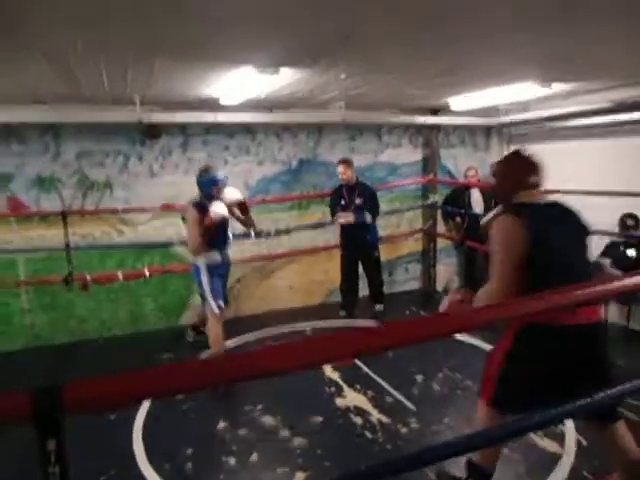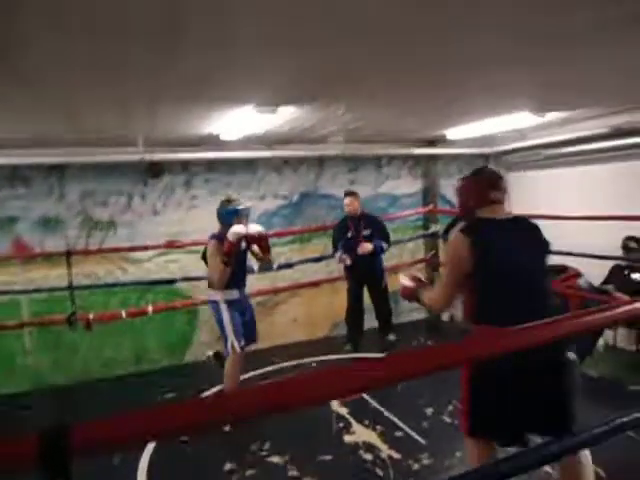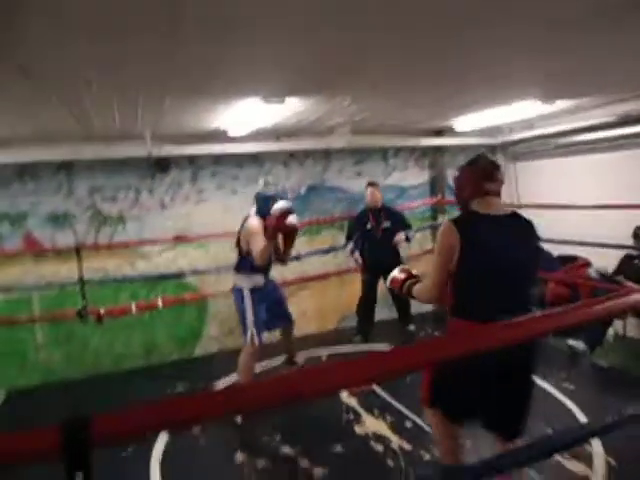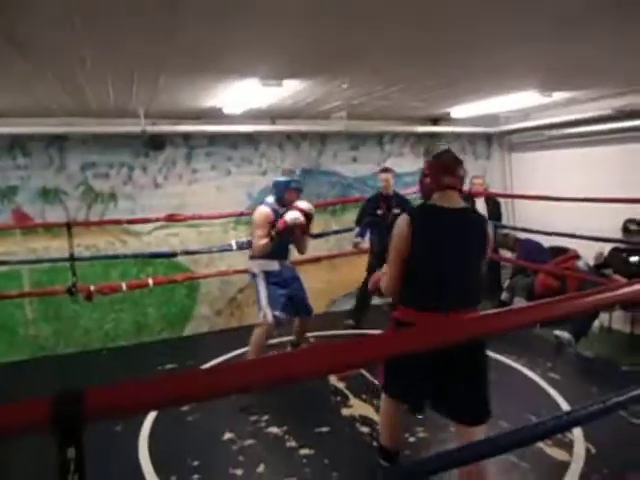
dt=0.2s
person 1, frame 1
left shoulder: (508, 222)
right shoulder: (570, 216)
left elbow: (499, 292)
left wrist: (464, 305)
left hip: (540, 328)
right hip: (587, 324)
left knee: (492, 400)
right knee: (603, 414)
person 1, frame 2
left shoulder: (464, 238)
right shoulder: (533, 232)
left elbow: (439, 302)
left wrist: (414, 291)
right hip: (547, 341)
left knee: (481, 435)
right knee: (560, 433)
person 1, frame 3
left shoulder: (454, 230)
right shoulder: (527, 230)
left elbow: (431, 293)
left wrist: (402, 284)
left hip: (469, 340)
right hip: (518, 342)
left knee: (440, 409)
right knee: (506, 432)
person 1, frame 4
left shoulder: (410, 221)
right shoulder: (481, 225)
left elbow: (391, 283)
left wrist: (377, 282)
left hip: (414, 326)
left knee: (394, 392)
right knee: (471, 420)
person 2, frame 1
left shoulder: (224, 202)
right shoulder: (194, 210)
left elbow: (250, 225)
right elbow: (195, 249)
left wrist: (243, 207)
right wrist: (209, 225)
left hip: (221, 259)
right hip: (205, 264)
left knee: (216, 305)
right knee: (215, 311)
left ankle: (195, 329)
person 2, frame 2
left shoulder: (244, 238)
right shoulder: (215, 244)
left elbow: (267, 263)
right elbow: (218, 282)
left wrist: (263, 244)
right wrist: (229, 249)
left hip: (239, 296)
right hip: (224, 300)
left knee: (248, 339)
right knee: (236, 351)
left ankle: (219, 356)
person 2, frame 3
left shoulder: (269, 224)
right shoulder: (253, 224)
left elbow: (281, 259)
right elbow: (260, 258)
left wrist: (289, 238)
right wrist: (275, 226)
left hip: (265, 282)
right hip: (249, 286)
left knee: (287, 323)
right knee: (253, 342)
left ankle: (291, 360)
person 2, frame 4
left shoulder: (291, 212)
right shoulder: (265, 212)
left elbow: (302, 249)
right elbow: (257, 250)
left wrist: (305, 228)
right wrist: (279, 232)
left hip: (285, 269)
right hip: (266, 272)
left knee: (305, 314)
right knee: (269, 322)
left ankle: (296, 347)
person 3, frame 1
left shoulder: (367, 190)
right shoulder: (337, 193)
left elbow: (373, 215)
right elbow: (335, 213)
left wrist: (354, 218)
right wrist: (339, 218)
left hip: (368, 239)
right hip: (348, 240)
left knee: (373, 272)
right knee: (348, 275)
left ankle: (378, 301)
right ankle: (347, 307)
person 3, frame 2
left shoulder: (373, 221)
right shoulder: (342, 226)
left elbow: (385, 241)
right elbow: (337, 247)
left wrist: (372, 246)
right wrist: (342, 256)
left hip: (374, 269)
right hip: (354, 271)
left knee: (382, 302)
right knee: (354, 306)
left ankle: (387, 332)
right ankle: (353, 340)
person 3, frame 3
left shoulder: (392, 213)
right shoulder: (360, 217)
left elbow: (407, 229)
right elbow: (351, 238)
left wrist: (404, 236)
right wrist: (355, 253)
left hip: (392, 261)
right hip: (370, 264)
left knee: (400, 294)
right knee: (367, 298)
left ankle: (406, 322)
right ankle: (362, 332)
person 3, frame 4
left shoulder: (402, 201)
right shoulder: (372, 202)
right elbow: (361, 222)
right wrist: (359, 238)
right hip: (377, 248)
right knee: (369, 281)
right ankle: (356, 316)
